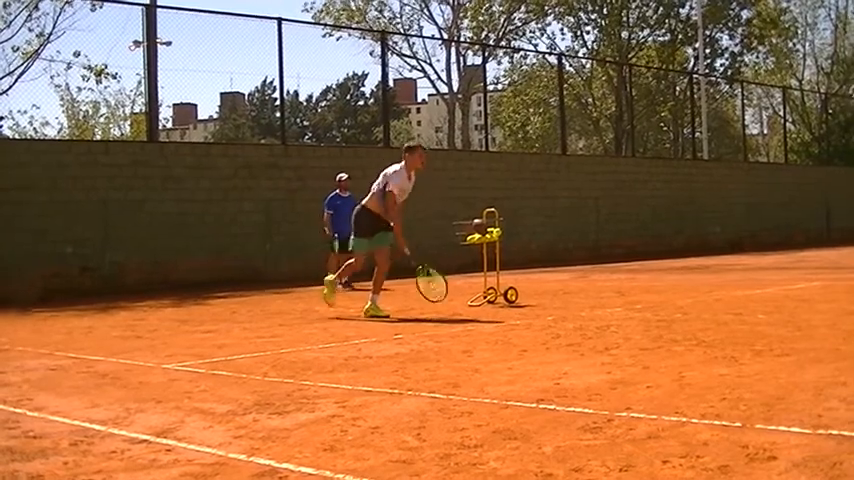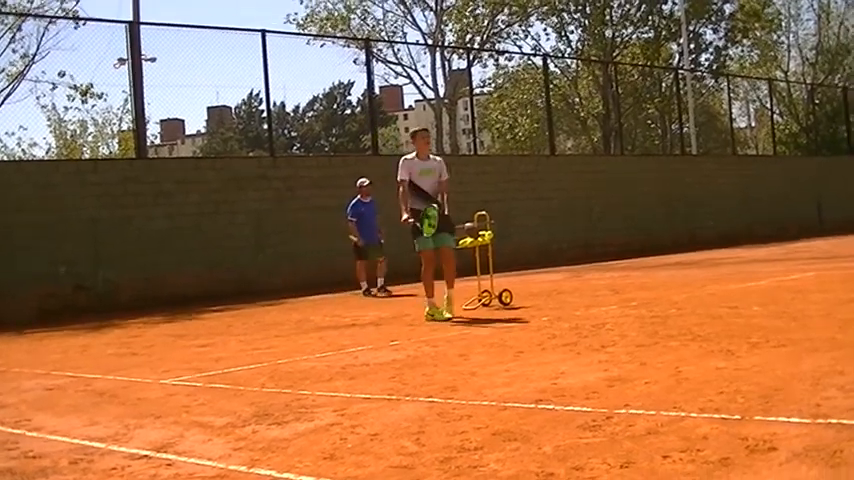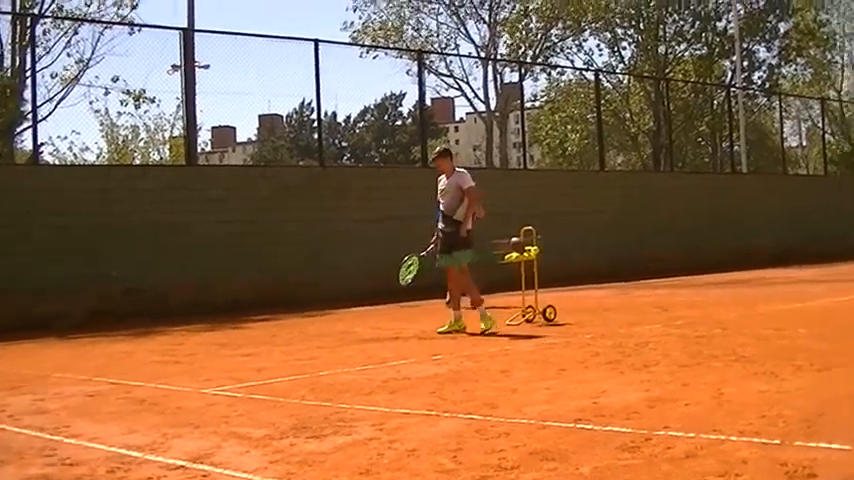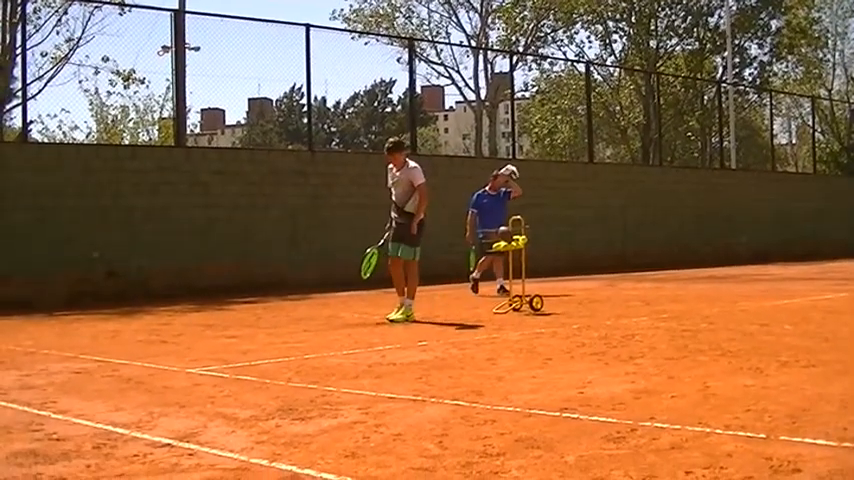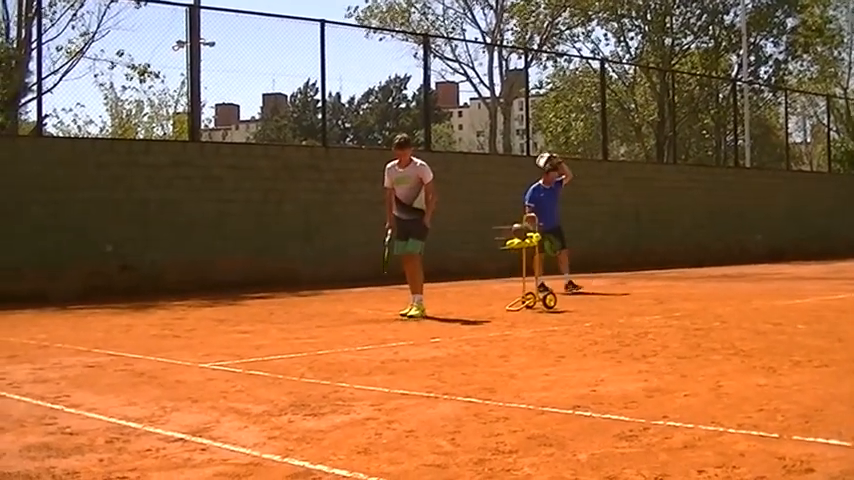
dt=1s
person 1, frame 1
left shoulder: (411, 176)
right shoulder: (396, 172)
right elbow: (390, 204)
left wrist: (395, 229)
right wrist: (399, 237)
left hip: (381, 219)
right hip: (365, 215)
left knee: (384, 262)
right knee: (358, 263)
left ankle: (372, 305)
right ankle: (332, 281)
person 1, frame 2
left shoulder: (438, 162)
right shoulder: (407, 162)
right elbow: (403, 189)
left wrist: (446, 211)
right wrist: (405, 212)
left hip: (439, 215)
right hip: (420, 216)
left knee: (449, 259)
right knee: (428, 261)
left ankle: (449, 298)
right ankle: (431, 307)
person 1, frame 3
left shoulder: (461, 175)
right shoulder: (441, 180)
left elbow: (474, 199)
left wrist: (464, 225)
right wrist: (438, 234)
left hip: (460, 232)
right hip: (445, 233)
left knee: (463, 274)
right knee: (451, 277)
left ankle: (483, 315)
right ankle: (457, 320)
person 1, frame 4
left shoulder: (413, 169)
right shoulder: (391, 170)
left elbow: (423, 197)
left wrist: (414, 221)
right wrist: (391, 221)
left hip: (412, 223)
right hip: (397, 223)
left knee: (410, 264)
right knee: (394, 264)
left ankle: (408, 309)
right ankle: (402, 304)
person 1, frame 5
left shoulder: (421, 167)
right shoulder: (390, 169)
left elbow: (432, 194)
left wrist: (427, 217)
right wrist: (389, 219)
left hip: (418, 219)
right hip: (400, 220)
left knee: (414, 259)
right knee: (406, 262)
left ankle: (419, 304)
right ankle: (414, 302)
person 2, frame 1
left shoulder: (351, 198)
right shoulder: (332, 198)
left elbow: (354, 215)
right elbow: (327, 215)
right wrist: (329, 230)
left hip: (348, 232)
right hip: (336, 233)
left knee: (345, 256)
right knee: (335, 255)
left ankle: (344, 280)
person 2, frame 2
left shoulder: (372, 202)
right shoulder: (355, 205)
right elbow: (351, 224)
left wrist: (380, 232)
right wrist: (358, 238)
left hip: (374, 239)
right hip: (362, 241)
left knee: (382, 259)
right knee: (362, 263)
left ankle: (381, 286)
right ankle: (365, 288)
person 2, frame 3
left shoulder: (465, 212)
right shoulder: (446, 214)
left elbow: (480, 213)
right elbow: (441, 233)
left wrist: (475, 204)
right wrist: (442, 248)
left hip: (463, 248)
right hip: (453, 250)
left knee: (459, 275)
right knee: (462, 274)
left ankle: (451, 299)
right ankle: (472, 298)
person 2, frame 4
left shoulder: (503, 194)
right shoulder: (479, 196)
left elbow: (519, 192)
right elbow: (472, 216)
left wrist: (509, 181)
right wrist: (469, 232)
left hip: (499, 233)
right hip: (485, 234)
left knee: (498, 258)
right knee: (489, 257)
left ankle: (500, 286)
right ankle: (475, 276)
person 2, frame 5
left shoulder: (556, 185)
right shoulder: (534, 190)
left elbow: (569, 175)
right elbow: (528, 210)
left wrist: (559, 163)
left hip: (555, 227)
right hip: (540, 229)
left knee: (563, 252)
right knee: (539, 255)
left ankle: (568, 283)
right ankle: (540, 283)
